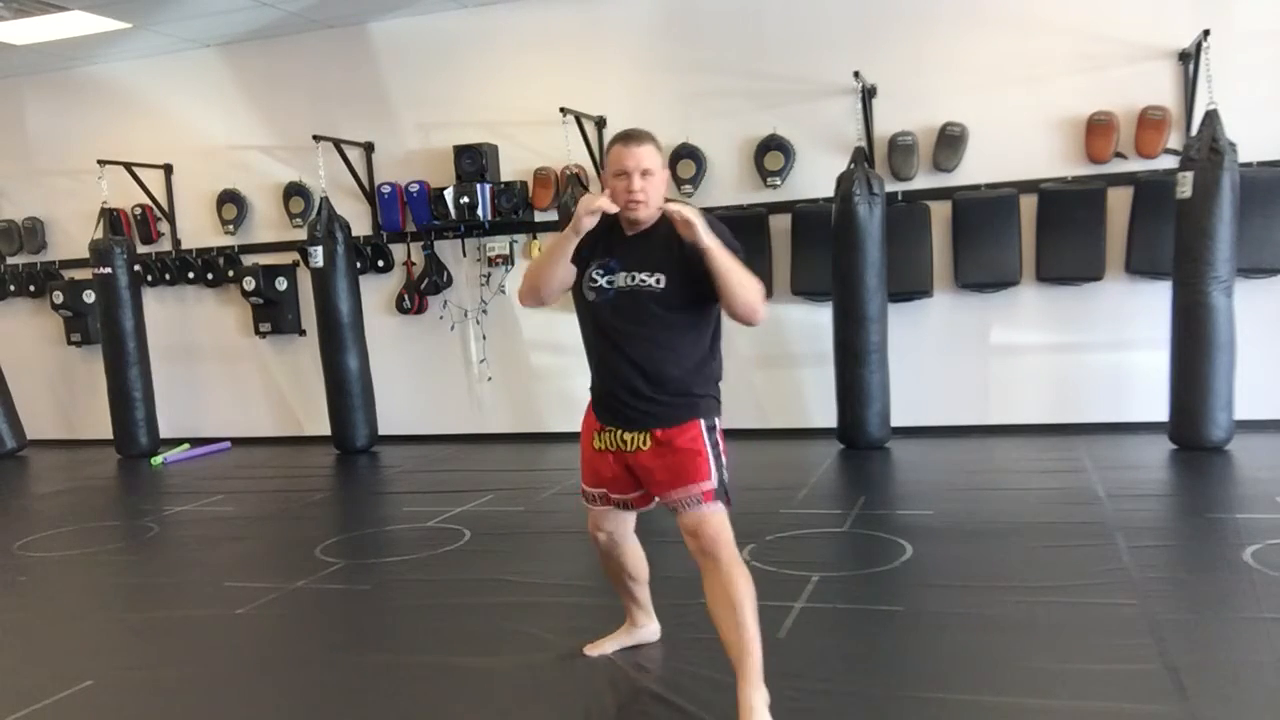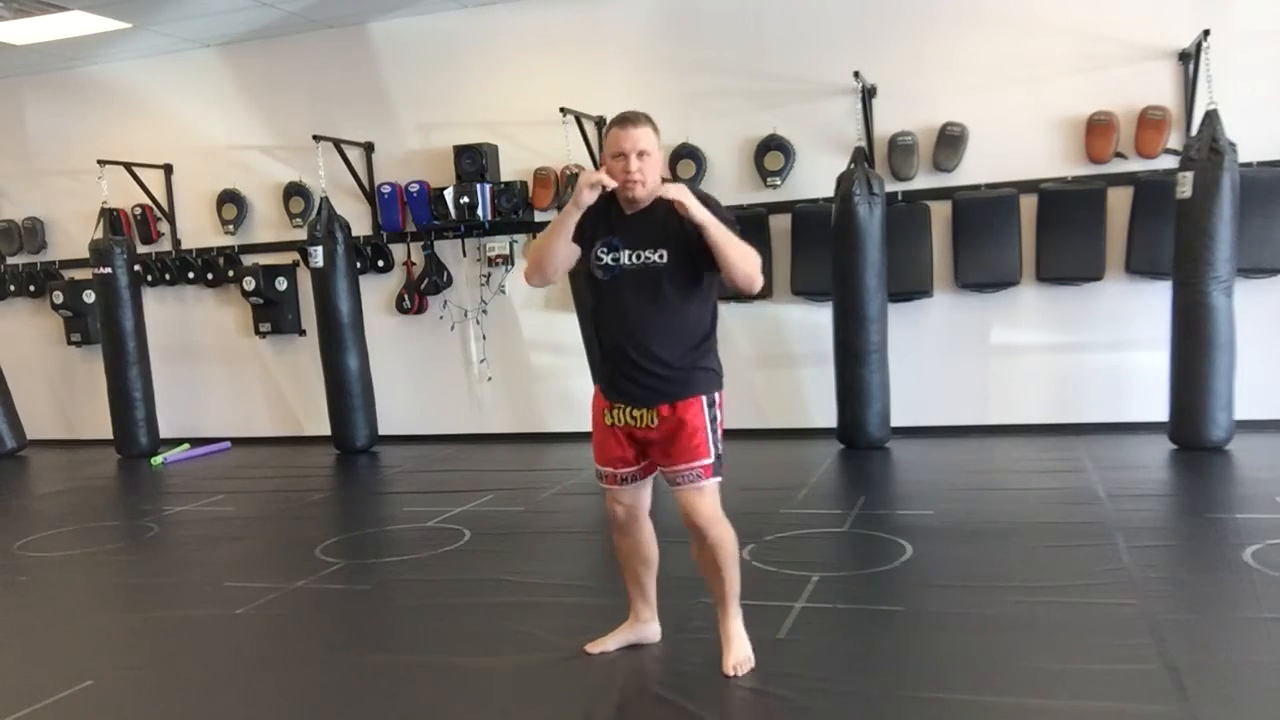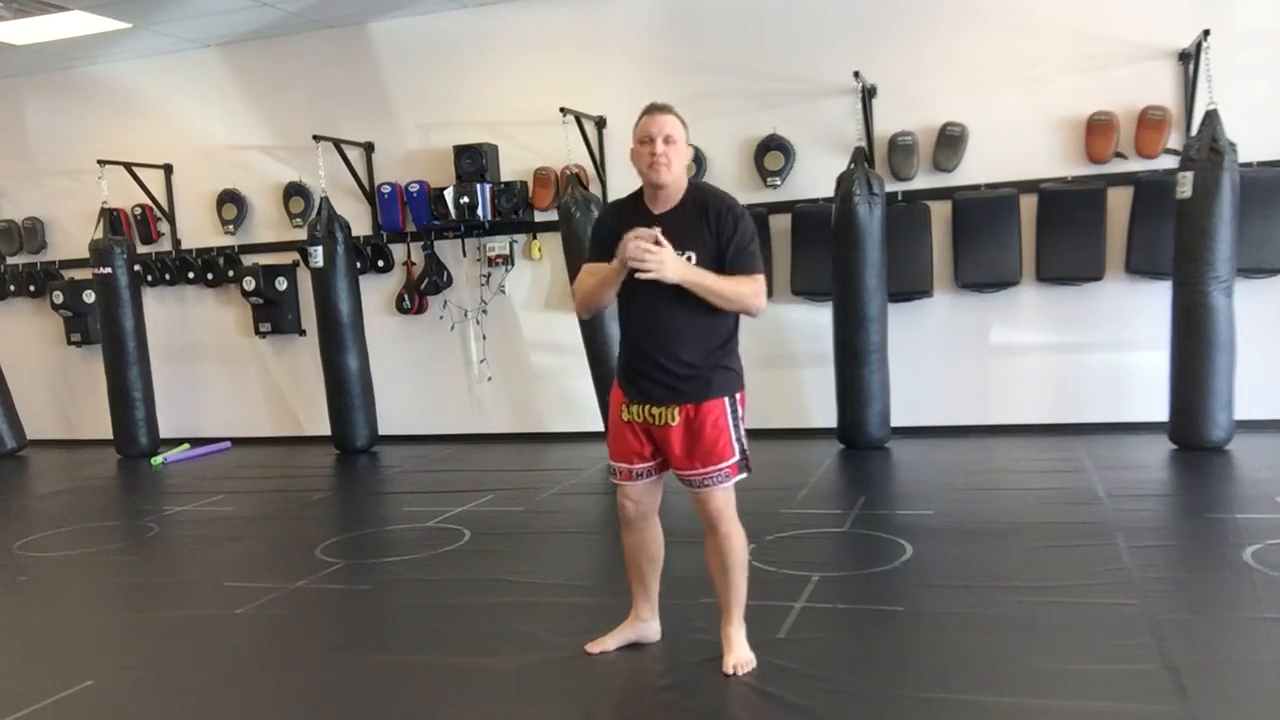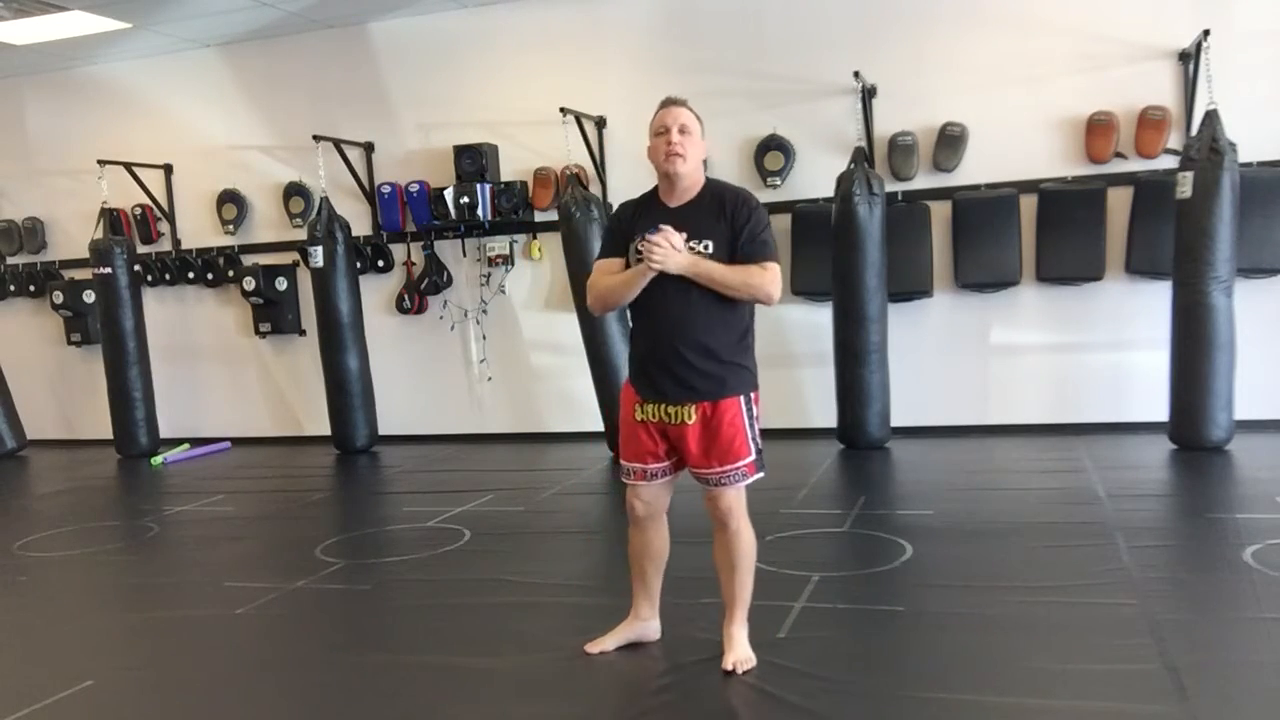
dt=0.3s
person 1, frame 1
left shoulder: (697, 231)
right shoulder: (592, 237)
left elbow: (753, 311)
right elbow: (531, 294)
left wrist: (702, 239)
right wrist: (574, 230)
left hip: (683, 416)
right hip: (610, 415)
left knee: (711, 541)
right knee: (607, 531)
right ankle: (641, 621)
person 1, frame 2
left shoulder: (694, 209)
right shoulder: (594, 217)
left elbow: (751, 280)
right elbow: (537, 273)
left wrist: (701, 216)
right wrist: (575, 206)
left hip: (686, 391)
right hip: (618, 394)
left knee: (701, 514)
right knee: (623, 508)
left ankle: (731, 621)
right ankle: (643, 618)
person 1, frame 3
left shoulder: (721, 212)
right shoulder: (615, 218)
left elbow: (754, 299)
right elbow: (583, 302)
left wrist: (678, 272)
right wrist: (620, 266)
left hip: (706, 391)
right hip: (635, 391)
left knee: (717, 512)
right knee: (634, 506)
left ankle: (733, 630)
right ankle: (643, 618)
person 1, frame 4
left shoulder: (737, 206)
right shoulder: (629, 218)
left elbow: (768, 287)
right elbow: (597, 299)
left wrist: (685, 262)
right wrist: (646, 267)
left hip: (721, 389)
right hip: (647, 391)
left knee: (727, 510)
right knee: (642, 506)
left ankle: (736, 628)
right ankle: (643, 617)
